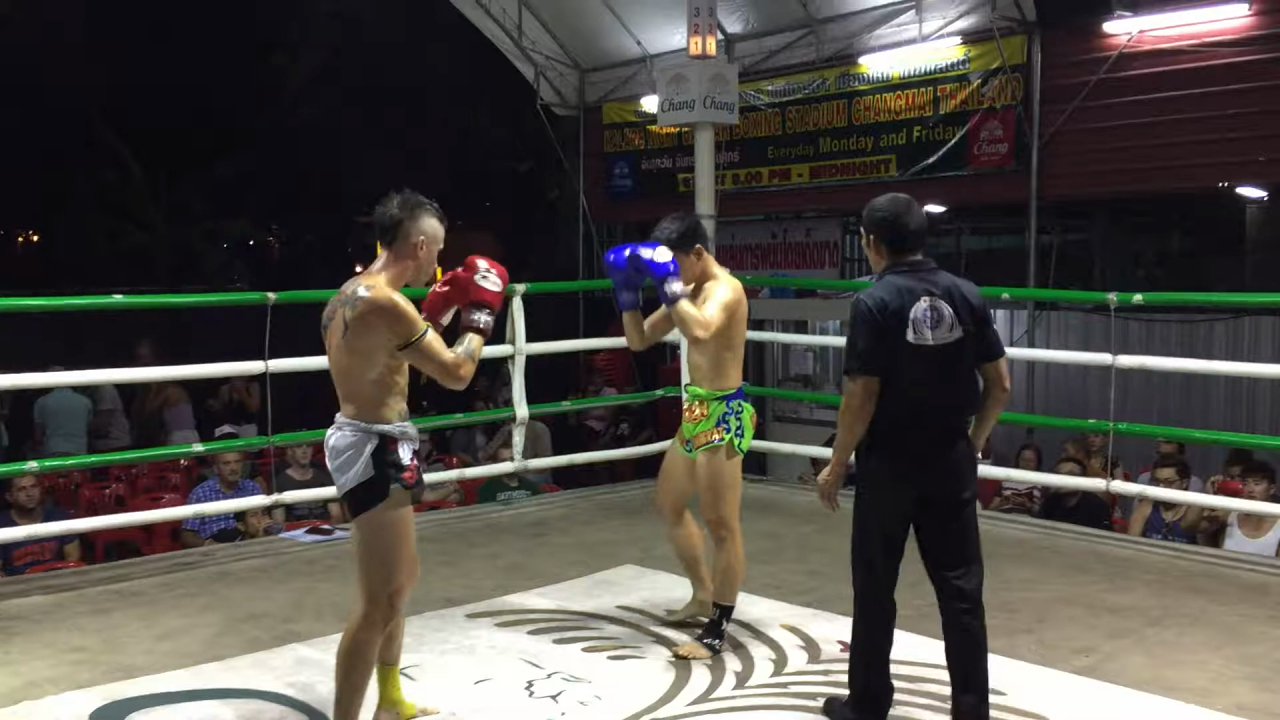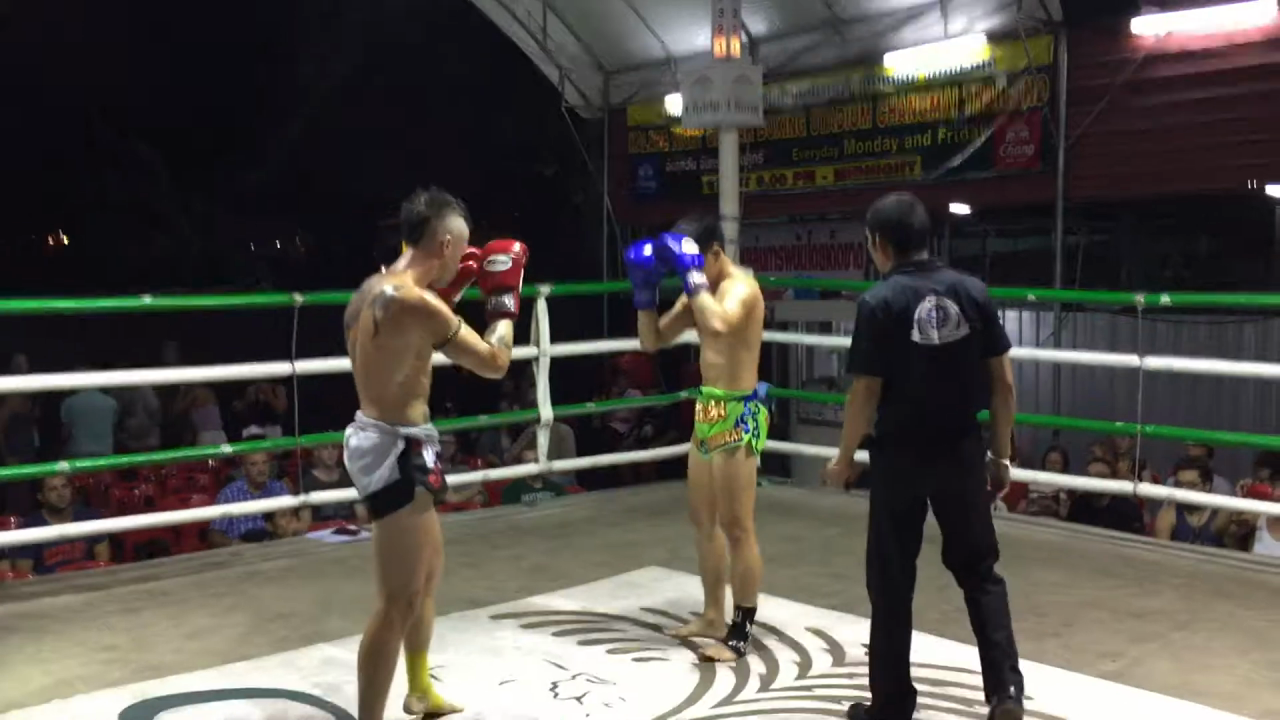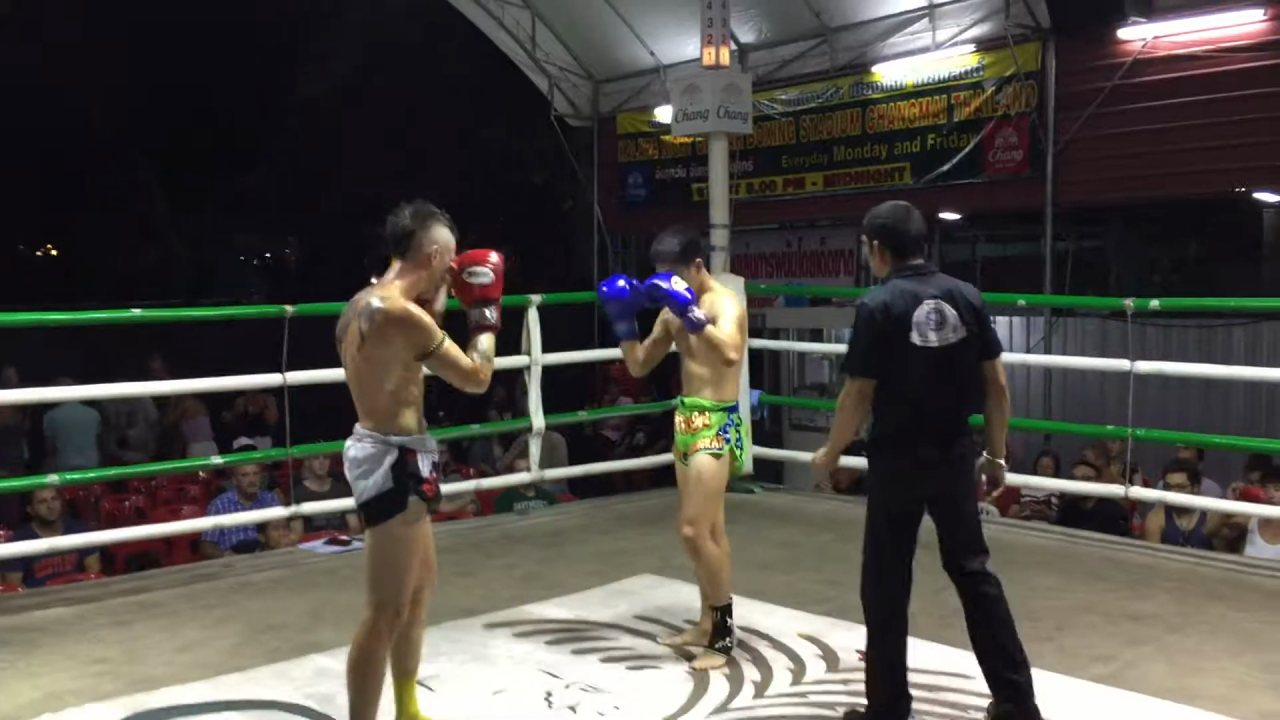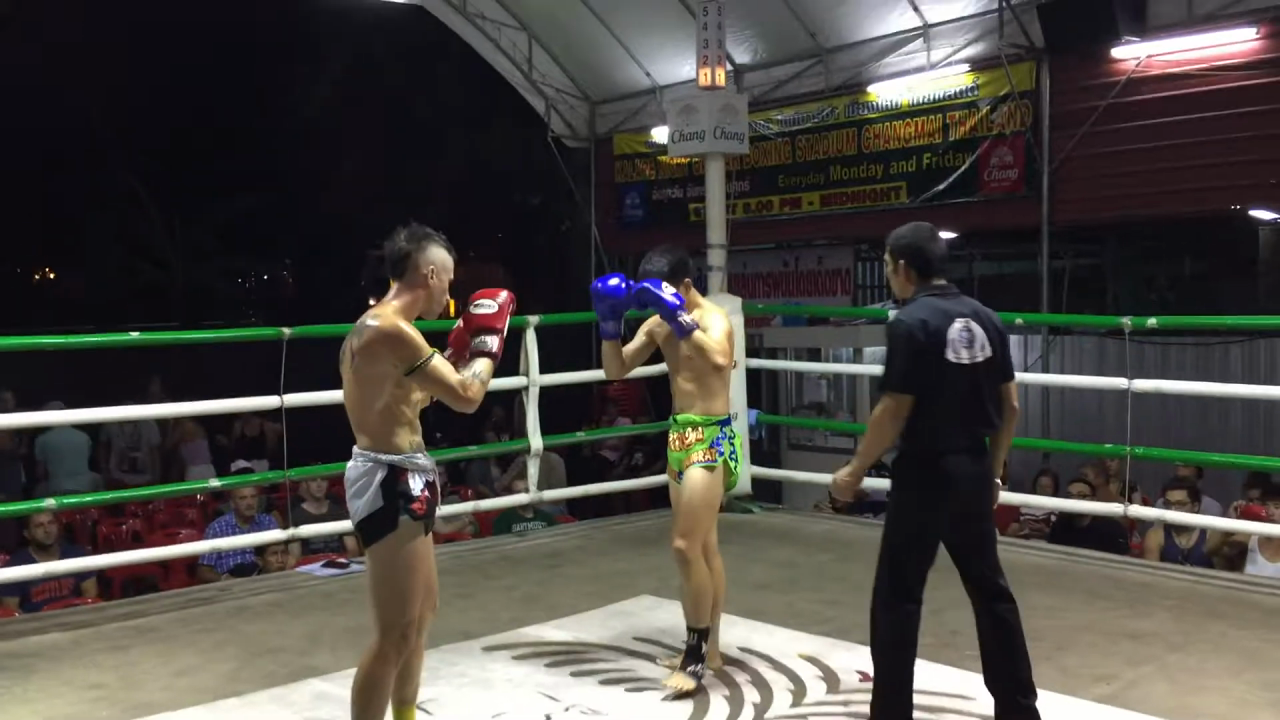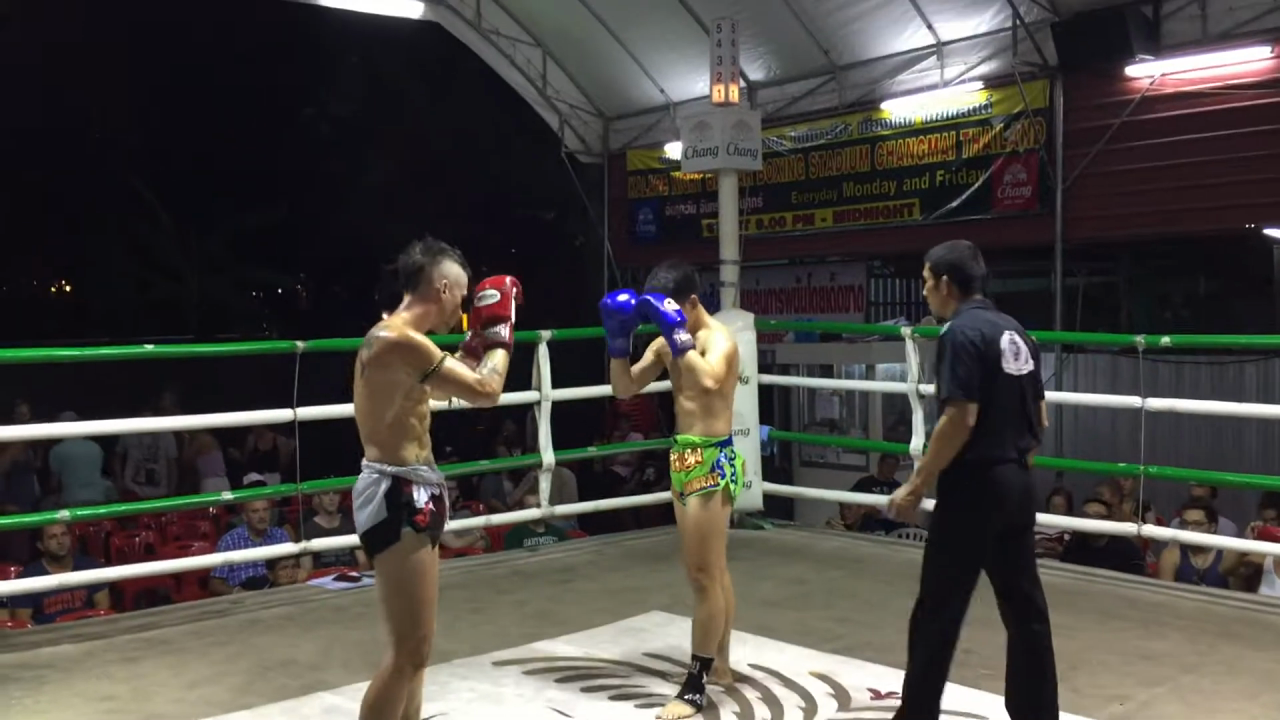
dt=0.2s
person 1, frame 1
left shoulder: (351, 292)
right shoulder: (386, 303)
right elbow: (457, 374)
left wrist: (437, 314)
right wrist: (478, 314)
left hip: (365, 441)
right hip: (377, 449)
left knee: (401, 578)
right knee: (382, 598)
person 1, frame 2
left shoulder: (372, 289)
right shoulder: (415, 302)
right elbow: (494, 362)
left wrist: (450, 291)
right wrist: (505, 297)
left hip: (378, 439)
right hip: (398, 451)
left knee: (428, 568)
right knee: (399, 599)
person 1, frame 3
left shoulder: (364, 303)
right shoulder: (400, 313)
right elbow: (476, 377)
left wrist: (437, 300)
right wrist: (486, 310)
left hip: (387, 452)
right hip: (395, 460)
left knee: (420, 585)
right knee: (387, 610)
person 1, frame 4
left shoulder: (373, 326)
right shoulder: (393, 332)
right elbow: (466, 397)
left wrist: (457, 347)
right wrist: (488, 338)
left hip: (398, 480)
right hip: (391, 482)
left knee: (422, 611)
right knee: (395, 634)
person 1, frame 5
left shoulder: (388, 338)
right shoulder: (402, 342)
left elbow: (441, 388)
right elbow: (485, 392)
left wrist: (479, 338)
right wrist: (500, 330)
left hip: (407, 493)
right hip: (398, 496)
left knee: (415, 641)
right knee: (411, 649)
person 2, frame 1
left shoulder: (873, 302)
right shoulder: (966, 295)
left elbow: (861, 398)
right elbow: (999, 386)
left wrist: (836, 465)
right wrist: (972, 441)
left hip: (888, 462)
right hip: (950, 459)
left knee: (874, 586)
right knee: (961, 585)
person 2, frame 2
left shoulder: (879, 302)
right shoulder: (972, 291)
left elbow: (865, 395)
right elbow: (1003, 383)
left wrist: (844, 456)
right wrist: (1001, 451)
left hip: (901, 457)
right hip: (961, 452)
left knee: (891, 581)
right knee: (978, 570)
person 2, frame 3
left shoulder: (877, 306)
right shoulder: (967, 297)
left elbow: (858, 395)
right elbow: (996, 385)
left wrist: (831, 450)
right wrist: (996, 451)
left hip: (897, 458)
right hip: (954, 453)
left knee: (886, 584)
right knee: (972, 569)
person 2, frame 4
left shoulder: (910, 322)
right shoulder: (985, 318)
left elbow: (894, 412)
right elbow: (1009, 406)
left wrist: (855, 469)
right wrist: (993, 470)
left hip: (924, 475)
right hip: (973, 471)
left knee: (897, 600)
right knee: (990, 590)
person 2, frame 5
left shoulder: (960, 332)
right shoulder: (1015, 333)
left elbow: (960, 420)
right elbow: (1040, 420)
left wrist: (916, 485)
left hip: (973, 486)
right hip: (1017, 483)
left knee: (937, 611)
right knee: (1026, 609)
person 3, frame 1
left shoulder: (725, 290)
right shoulder: (686, 291)
left elbow: (700, 333)
right elbow: (638, 341)
left wrist: (667, 283)
right wrist: (628, 291)
left hip: (722, 414)
right hip: (696, 410)
left knee: (721, 525)
right knee: (668, 504)
left ankle: (716, 631)
right ankle: (703, 594)
person 3, frame 2
left shoulder: (742, 289)
right shoulder: (701, 292)
left elbow: (717, 325)
right elbow: (652, 341)
left wrist: (692, 274)
right wrist: (643, 290)
left hip: (737, 414)
right hip: (708, 411)
left knee: (736, 527)
right knee: (703, 518)
left ankle: (740, 633)
right ankle: (713, 615)
person 3, frame 3
left shoulder: (726, 303)
right shoulder: (671, 313)
left elbow: (730, 354)
right elbow: (638, 367)
left wrist: (691, 311)
right wrist: (623, 320)
left hip: (718, 424)
right hip: (687, 421)
left knee: (693, 531)
right knee: (707, 530)
left ankle: (724, 630)
right ankle: (708, 623)
person 3, frame 4
left shoulder: (713, 318)
right shoulder: (657, 325)
left elbow: (720, 360)
right elbow: (615, 370)
left wrist: (678, 315)
right wrist: (610, 321)
left hip: (711, 440)
right hip: (679, 439)
left knee: (685, 545)
right knee: (703, 547)
left ankle: (695, 659)
right ankle: (706, 647)
person 3, frame 5
left shoulder: (719, 339)
right shoulder: (666, 344)
left elbow: (709, 384)
right elbow: (624, 388)
left wrist: (677, 334)
right wrist: (618, 339)
left hip: (712, 462)
right hip: (683, 459)
left knee: (702, 575)
right knee: (713, 569)
right ankle: (718, 663)
